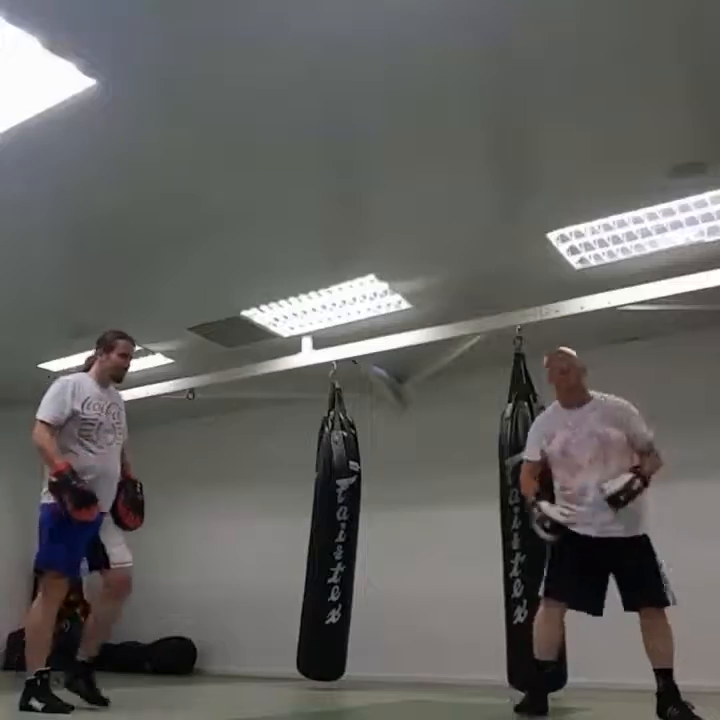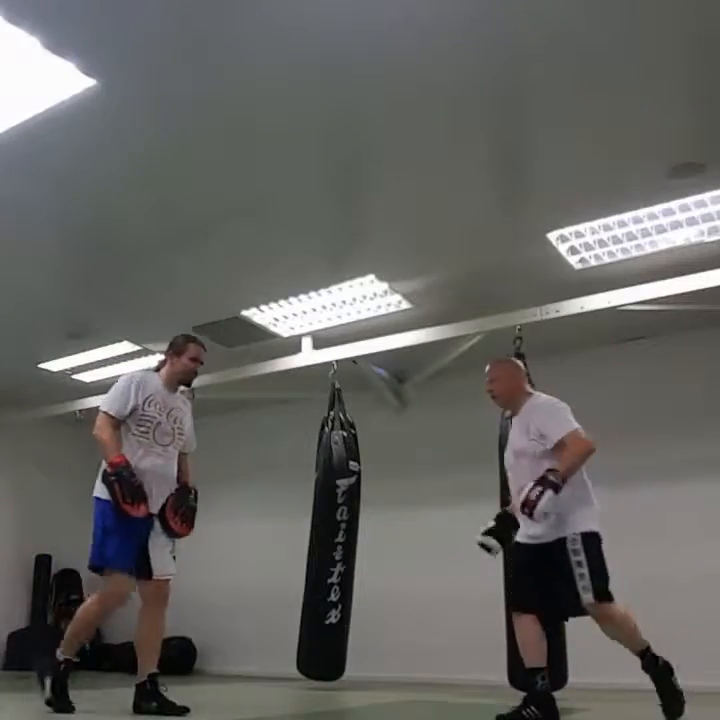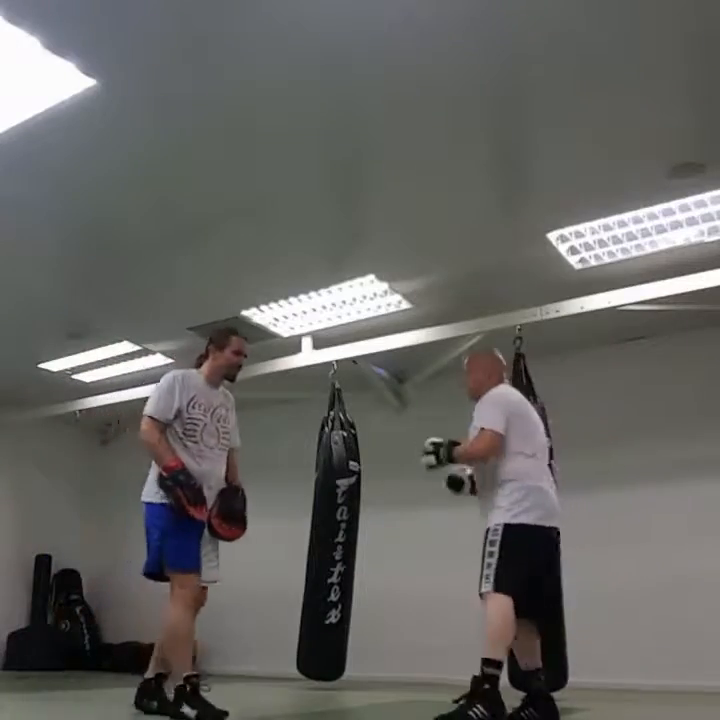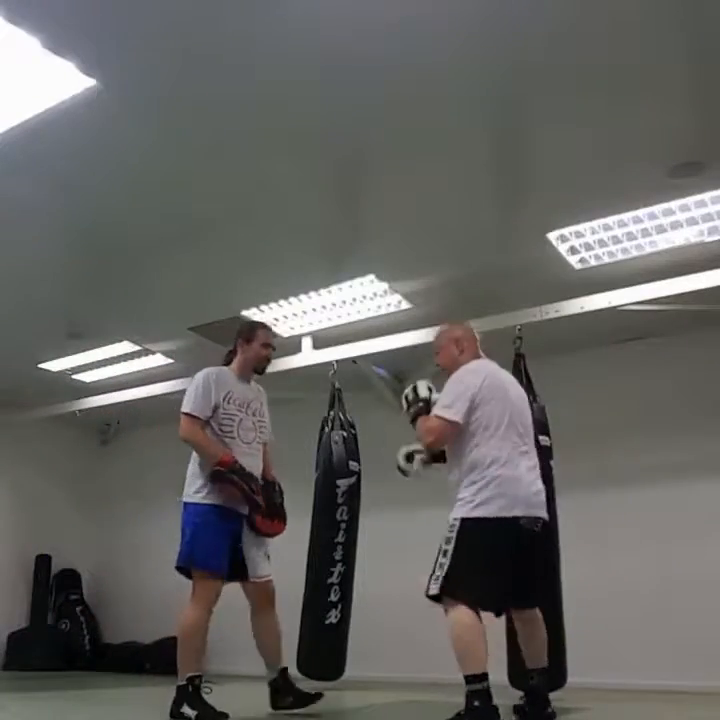
dt=0.4s
person 1, frame 1
left shoulder: (116, 398)
right shoulder: (70, 385)
right elbow: (41, 433)
left wrist: (130, 482)
right wrist: (65, 474)
left hip: (103, 506)
right hip: (68, 505)
left knee: (120, 581)
right knee: (53, 590)
left ankle: (82, 667)
right ankle: (36, 684)
person 1, frame 2
left shoulder: (184, 406)
right shoulder: (135, 383)
right elbow: (101, 425)
left wrist: (187, 492)
right wrist: (120, 469)
left hip: (157, 507)
right hip: (119, 501)
left knee: (158, 593)
right knee: (116, 590)
left ankle: (147, 687)
right ankle: (58, 667)
person 1, frame 3
left shoulder: (228, 401)
right shoulder: (178, 381)
right elbow: (149, 430)
right wrist: (177, 472)
left hip: (203, 509)
right hip: (169, 501)
left knee: (193, 598)
right knee: (186, 590)
left ankle: (152, 684)
person 1, frame 4
left shoulder: (258, 395)
right shoulder: (211, 379)
right elbow: (188, 429)
left wrist: (272, 487)
right wrist: (229, 468)
left hip: (248, 507)
right hip: (210, 502)
left knee: (263, 594)
right knee: (206, 592)
left ankle: (280, 685)
person 2, frame 1
left shoulder: (617, 410)
right shoulder: (544, 423)
left elbow: (650, 454)
right elbow: (530, 476)
left wrist: (638, 479)
right wrist: (540, 506)
left hip: (629, 528)
right hip: (574, 528)
left knee: (654, 607)
right knee: (552, 601)
right ankle: (538, 687)
person 2, frame 2
left shoulder: (543, 408)
right shoulder: (518, 423)
left elbow: (581, 446)
left wrist: (548, 483)
right wrist: (502, 521)
left hip: (569, 524)
right hip: (536, 532)
left knee: (595, 603)
right knee: (522, 610)
left ankle: (655, 670)
person 2, frame 3
left shoulder: (496, 399)
right shoulder: (520, 405)
left elbow: (481, 448)
left wrist: (445, 451)
right wrist: (471, 483)
left hip: (518, 515)
right hip: (543, 519)
left knee: (496, 594)
right knee: (521, 610)
person 2, frame 4
left shoulder: (468, 377)
right shoulder: (509, 382)
left elbow: (433, 436)
left wrist: (418, 407)
right wrist: (432, 454)
left hip: (487, 507)
right hip: (528, 507)
left knee: (457, 599)
right knee: (523, 604)
